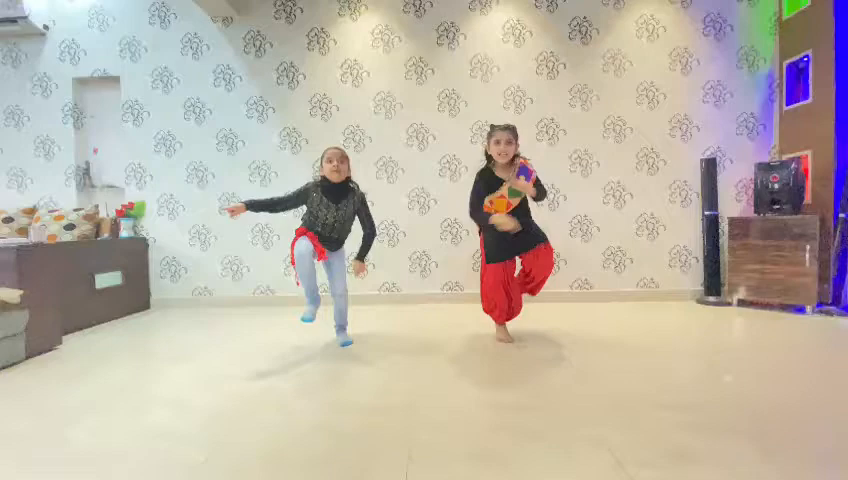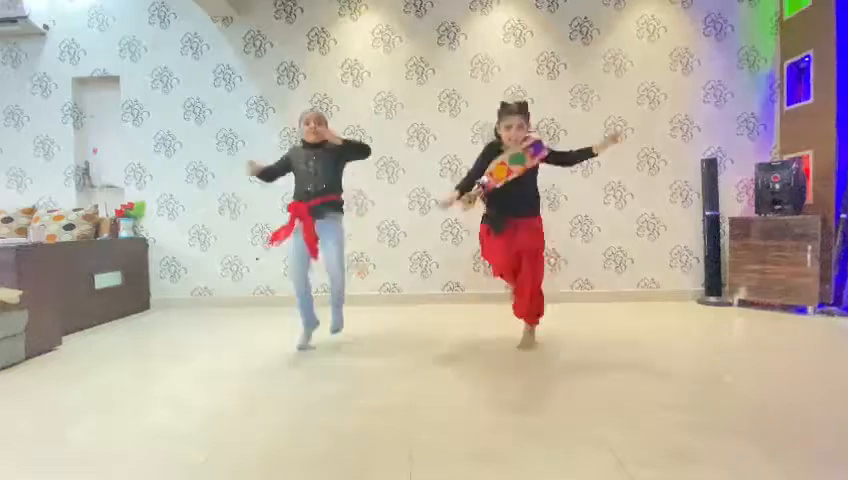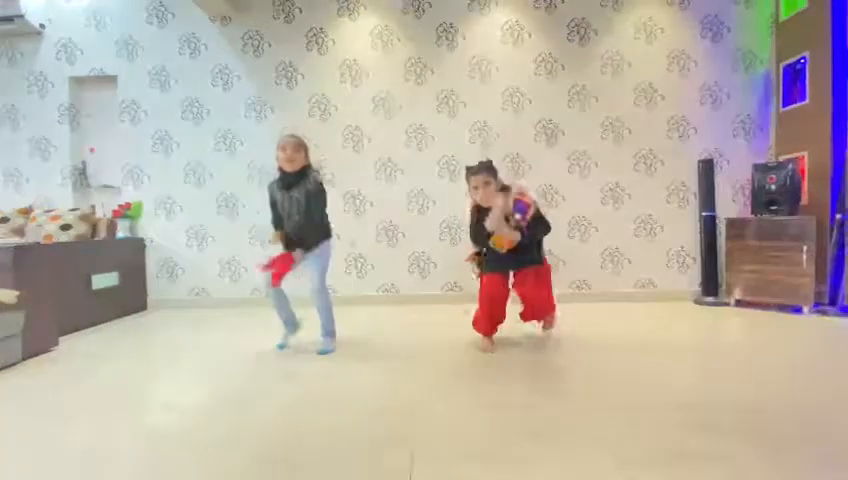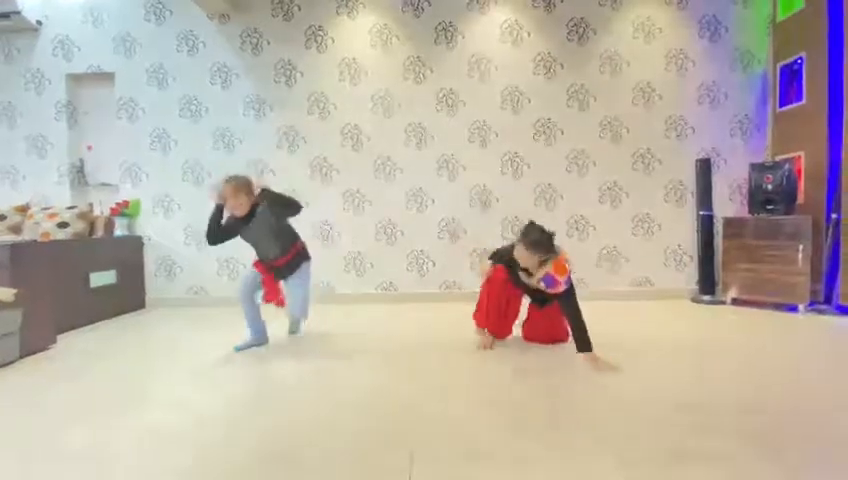
dt=0.4s
person 1, frame 1
left shoulder: (356, 196)
right shoulder: (312, 190)
left elbow: (370, 230)
right elbow: (280, 203)
left wrist: (360, 258)
right wrist: (246, 206)
left hip: (334, 247)
right hip: (309, 238)
left knee: (340, 290)
right knee: (303, 252)
left ankle: (341, 330)
right ankle: (312, 301)
person 1, frame 2
left shoulder: (335, 152)
right shoulder: (295, 154)
left elbow: (364, 151)
right elbow: (270, 174)
left wrist: (339, 142)
right wrist: (257, 170)
left hip: (329, 217)
right hip: (303, 220)
left knee: (334, 269)
right knee: (296, 273)
left ankle: (337, 309)
right ankle: (308, 325)
person 1, frame 3
left shoulder: (313, 184)
right shoulder: (274, 187)
left elbow: (317, 221)
right elbow: (277, 220)
right wrist: (284, 243)
left hip: (317, 243)
right hip: (291, 244)
left knee: (317, 287)
left ankle: (329, 336)
right ankle: (291, 325)
person 1, frame 4
left shoulder: (266, 209)
right shoulder: (235, 222)
left elbow: (295, 208)
right elbow: (212, 239)
left wrist: (263, 192)
right wrist: (218, 207)
left hip: (296, 263)
right hip: (268, 266)
left knee: (296, 312)
right knee: (245, 293)
left ankle: (296, 316)
right ankle: (258, 335)
person 2, frame 1
left shoulder: (522, 167)
right shoulder: (484, 176)
left elbow: (541, 195)
right elbow: (475, 212)
left wrist: (529, 189)
right wrist: (497, 219)
left hip: (524, 228)
right hip: (495, 233)
right knee: (497, 282)
left ankle: (520, 285)
right ankle: (500, 323)
person 2, frame 2
right shoulder: (491, 150)
left elbow: (567, 159)
right elbow: (473, 175)
left wrist: (598, 148)
right wrist: (457, 193)
left hip: (527, 219)
right hip: (499, 219)
left knee: (530, 269)
right knee: (502, 259)
left ankle: (530, 326)
right ankle: (515, 277)
person 2, frame 3
right shoulder: (478, 211)
left elbow: (544, 228)
right elbow: (478, 241)
left wrist: (516, 235)
right wrist: (494, 216)
left hip: (526, 255)
right hip: (496, 256)
left ankle: (546, 314)
right ankle: (486, 331)
person 2, frame 4
right shoulder: (517, 251)
left elbow: (574, 313)
right elbow: (498, 254)
left wrist: (588, 353)
right wrist: (489, 264)
left hip: (543, 297)
right hip: (518, 281)
